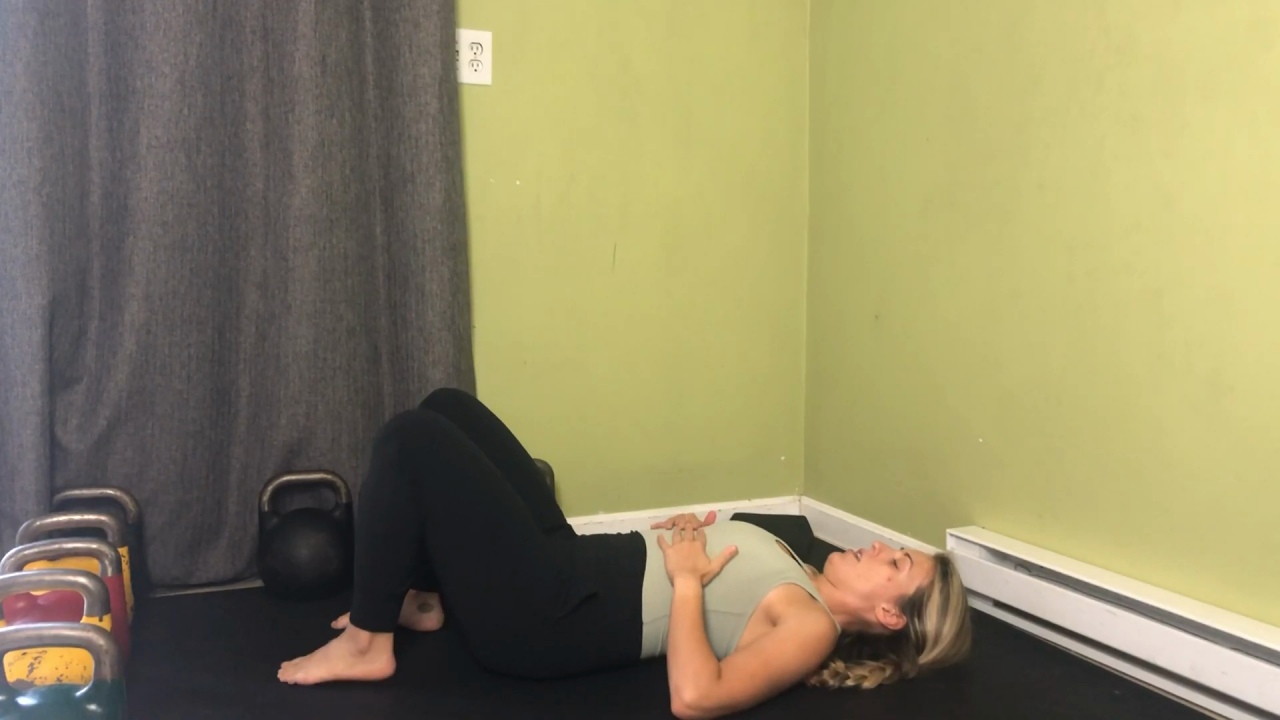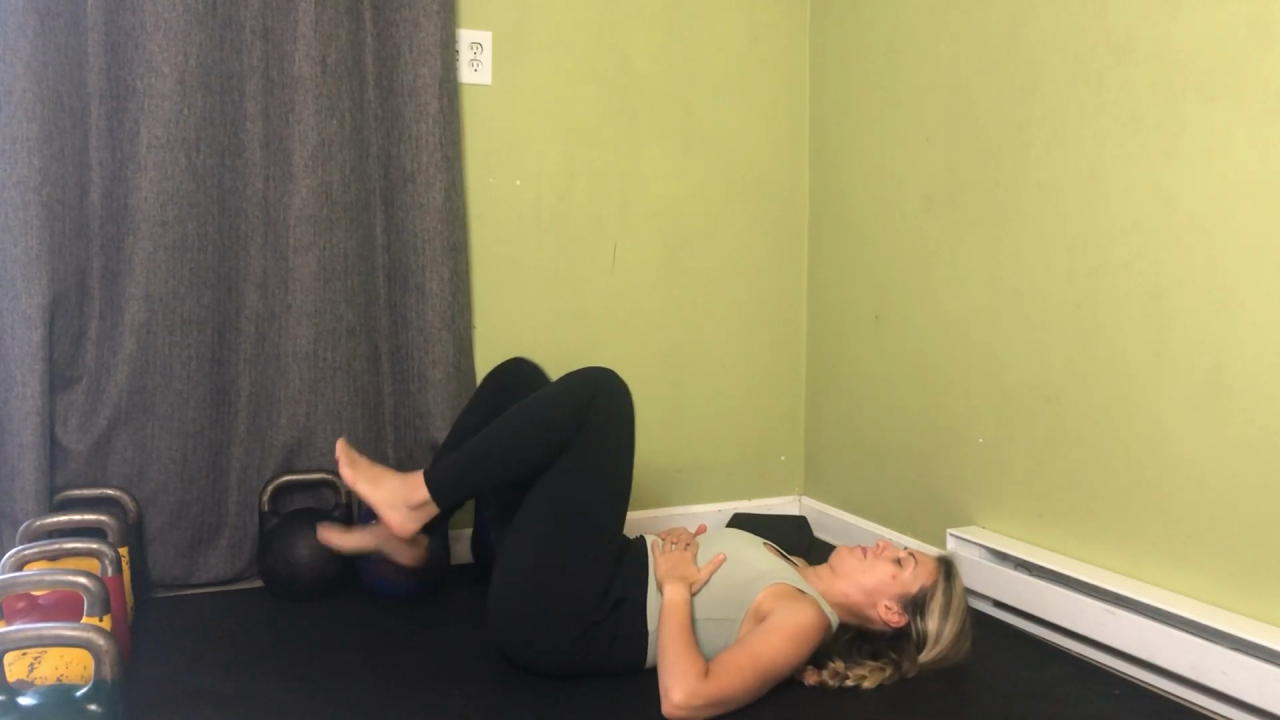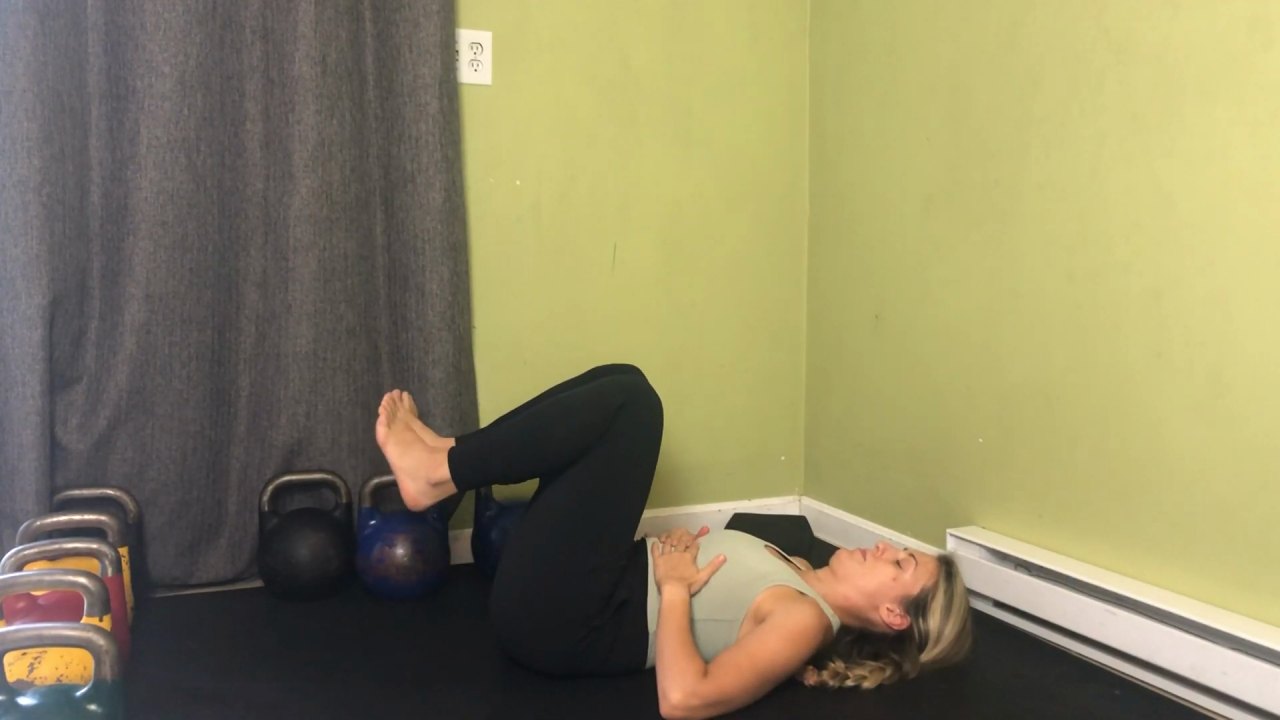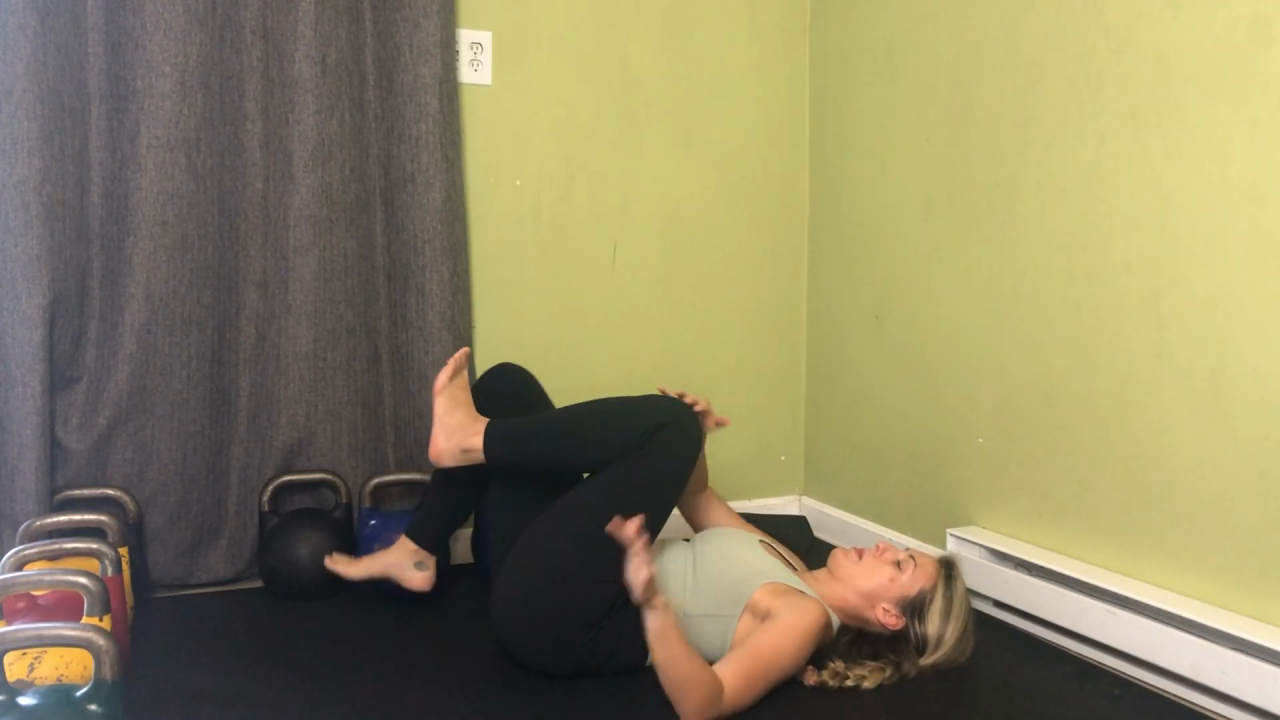
dt=0.7s
person 1, frame 1
left shoulder: (812, 628)
right shoulder: (800, 581)
left wrist: (686, 579)
right wrist: (688, 535)
left hip: (540, 619)
right hip: (572, 566)
left knee: (407, 436)
right knee: (446, 406)
left ankle: (366, 643)
right ankle: (418, 598)
person 1, frame 2
left shoulder: (804, 618)
right shoulder: (796, 576)
left wrist: (675, 586)
right wrist: (674, 550)
left hip: (554, 619)
right hip: (583, 585)
left knee: (598, 392)
right knee: (518, 375)
left ankle: (414, 501)
right ankle: (411, 517)
person 1, frame 3
left shoulder: (805, 620)
right shoulder: (797, 577)
left wrist: (674, 587)
right wrist: (677, 553)
left hip: (556, 618)
right hip: (561, 595)
left knee: (630, 403)
right knee: (623, 384)
left ankle: (439, 474)
right ankle: (452, 456)
person 1, frame 4
left shoulder: (804, 618)
right shoulder: (787, 567)
right elbow: (702, 506)
left wrist: (654, 600)
right wrist: (693, 449)
left hip: (552, 617)
right hip: (558, 586)
left knee: (667, 426)
right knee: (507, 384)
left ankle: (468, 443)
right ankle: (415, 555)
